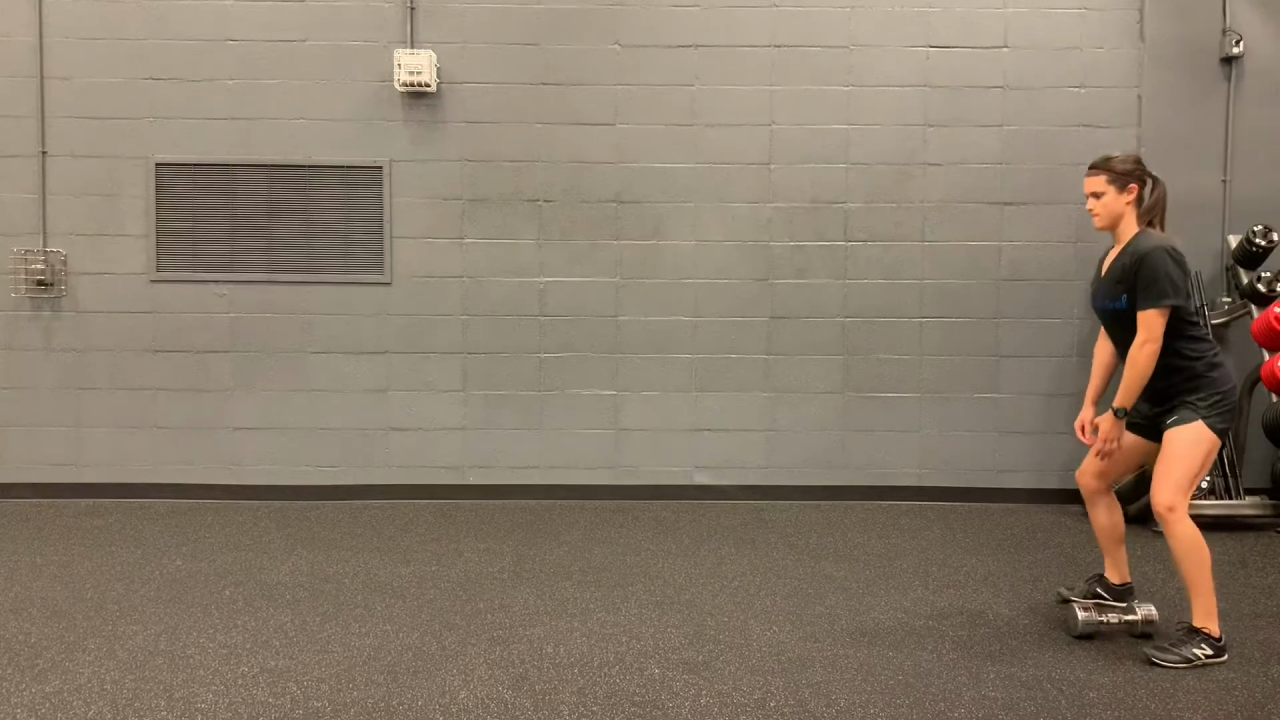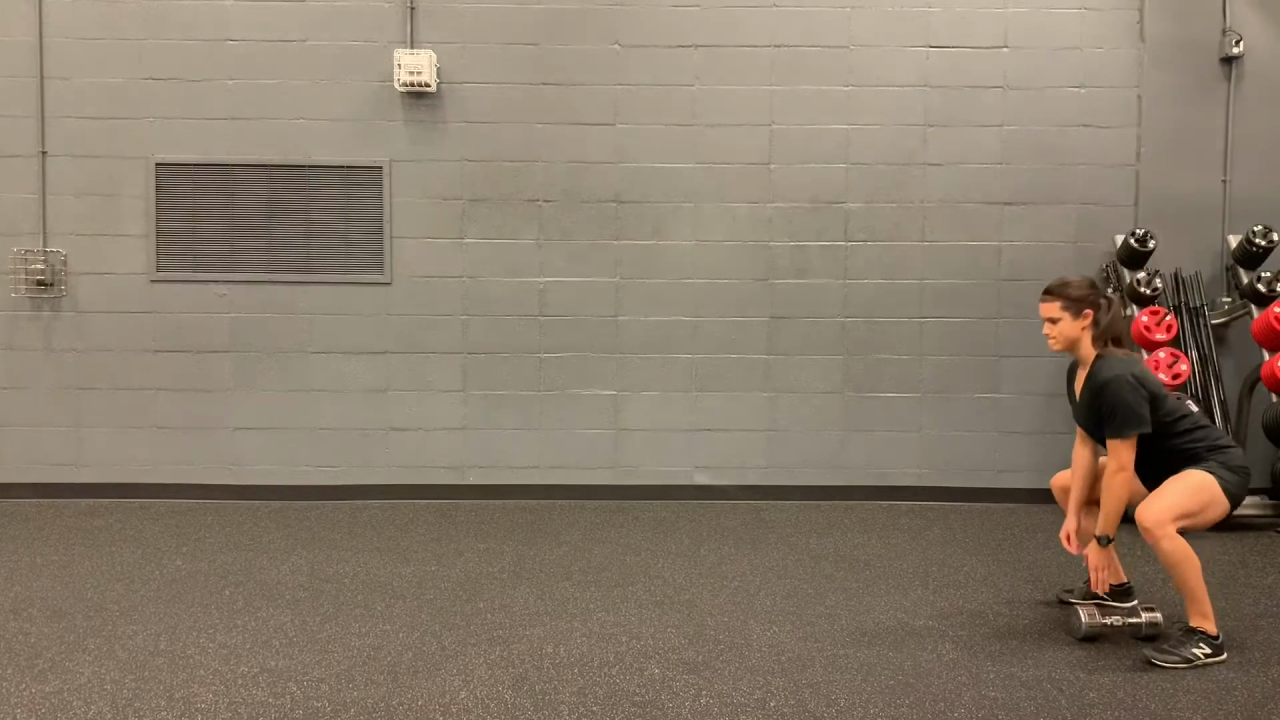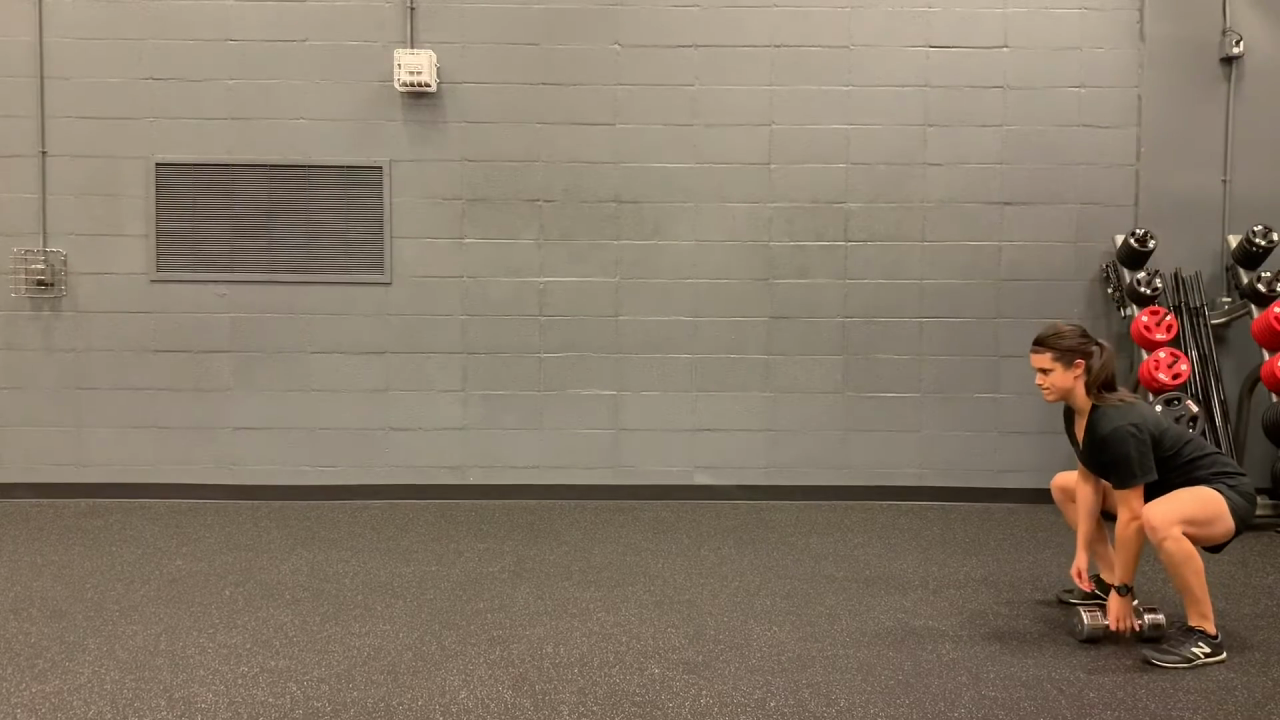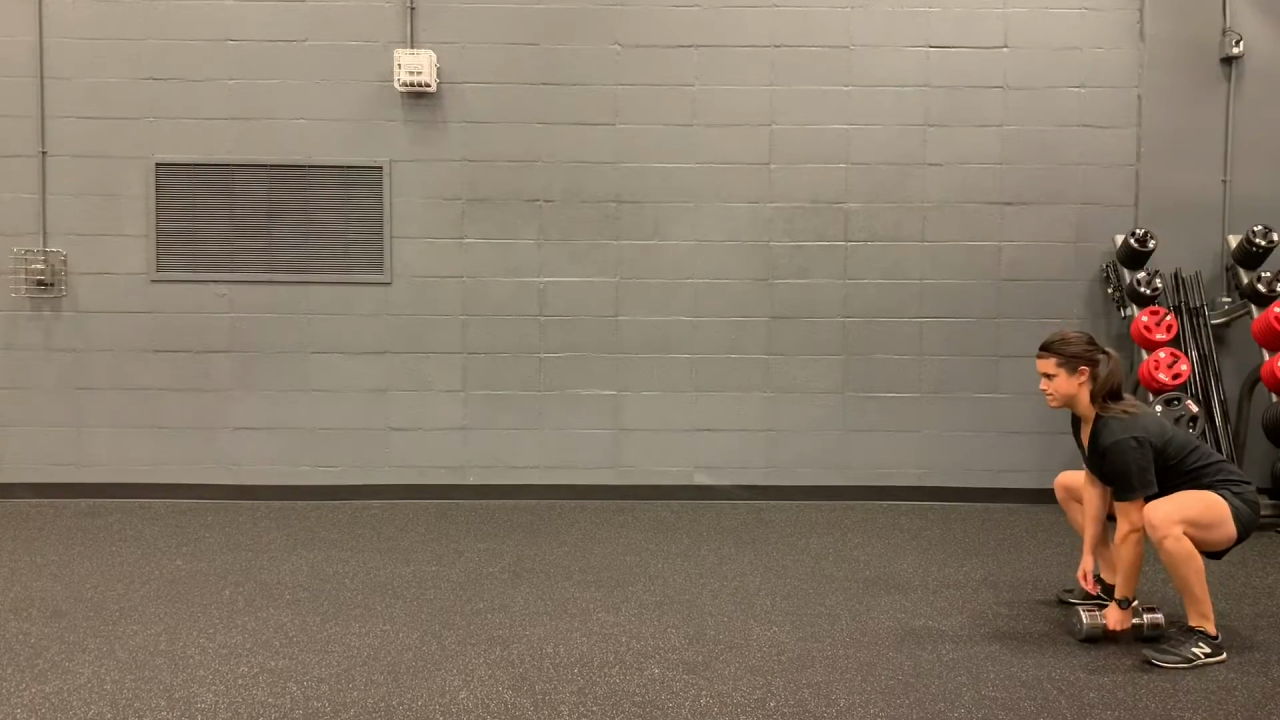
dt=0.7s
person 1, frame 1
left shoulder: (1153, 254)
right shoulder: (1109, 260)
left elbow: (1149, 342)
right elbow: (1108, 338)
left wrist: (1116, 415)
right wrist: (1089, 405)
left hip: (1201, 395)
right hip: (1156, 399)
left knee: (1166, 502)
right knee: (1092, 480)
left ankle: (1208, 635)
right ankle: (1115, 583)
person 1, frame 2
left shoulder: (1117, 379)
right shoulder: (1078, 372)
left elbow: (1121, 469)
right elbow: (1085, 445)
left wrist: (1101, 542)
right wrist: (1074, 515)
left hip: (1214, 466)
right hip: (1161, 466)
left knee: (1152, 518)
right knee: (1063, 485)
left ankle: (1205, 634)
right ankle: (1116, 585)
person 1, frame 3
left shoulder: (1118, 426)
right shoulder: (1075, 412)
left elbow: (1132, 517)
right elbow: (1089, 480)
left wrist: (1123, 593)
right wrist: (1082, 550)
left hip: (1223, 494)
right hip: (1165, 487)
left knee: (1158, 519)
right knee: (1063, 486)
left ankle: (1204, 633)
right ankle: (1106, 580)
person 1, frame 4
left shoulder: (1121, 436)
right shoulder: (1085, 418)
left elbow: (1130, 528)
right elbow: (1095, 483)
left wrist: (1122, 604)
right wrist: (1089, 553)
left hip: (1228, 502)
right hip: (1174, 492)
left knee: (1158, 518)
right knee: (1066, 485)
left ankle: (1204, 634)
right ankle: (1108, 582)
